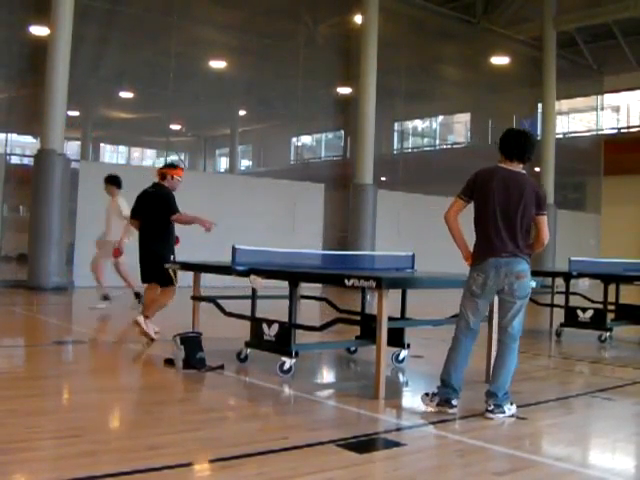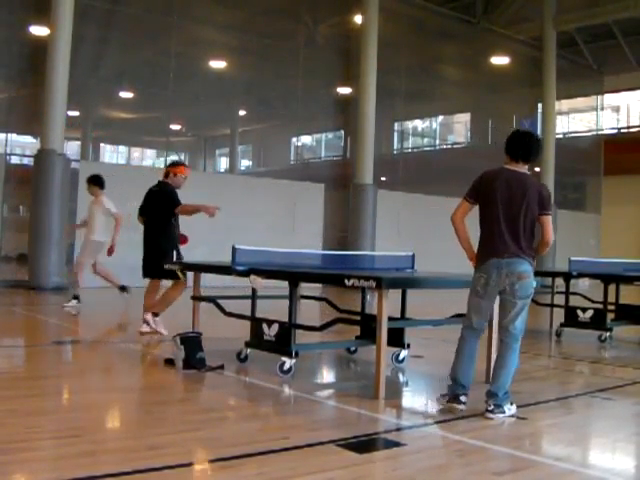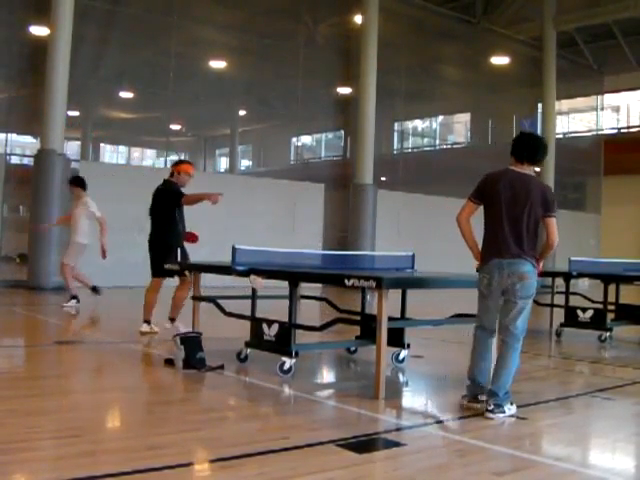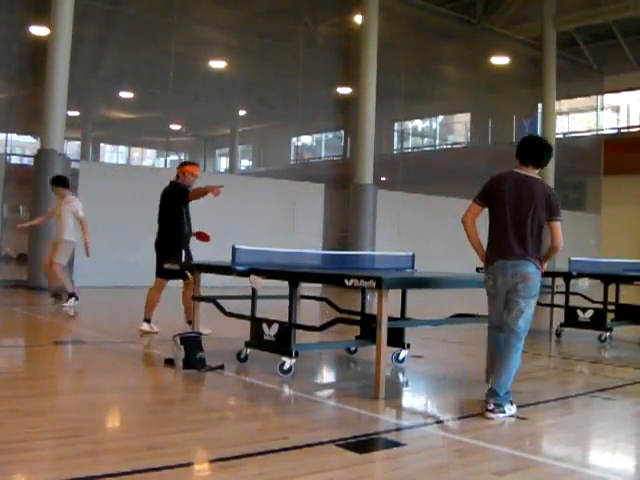
dt=0.1s
person 1, frame 1
left shoulder: (481, 178)
right shoulder: (534, 188)
left elbow: (450, 215)
right elbow: (542, 238)
left wrist: (466, 251)
left hip: (484, 265)
right hip: (517, 268)
left knee: (466, 331)
right knee: (509, 337)
left ankle: (447, 395)
right ankle: (497, 402)
person 1, frame 2
left shoulder: (487, 179)
right shoulder: (538, 189)
left elbow: (457, 217)
right elbow: (548, 238)
left wrist: (471, 252)
left hip: (488, 265)
right hip: (520, 268)
left knee: (471, 330)
right knee: (510, 337)
left ankle: (458, 392)
right ankle: (497, 401)
person 1, frame 3
left shoulder: (491, 180)
right shoulder: (543, 191)
left elbow: (462, 217)
right elbow: (552, 240)
left wrist: (477, 253)
right wrist: (538, 259)
left hip: (491, 266)
right hip: (522, 269)
left knee: (483, 330)
right knee: (511, 337)
left ankle: (476, 391)
right ankle: (497, 401)
person 1, frame 4
left shoulder: (497, 183)
right shoulder: (547, 194)
left elbow: (468, 219)
right elbow: (557, 243)
left wrist: (482, 254)
right wrist: (542, 261)
left hip: (496, 267)
right hip: (527, 269)
left knee: (496, 331)
right knee: (514, 337)
left ankle: (495, 390)
right ankle: (498, 400)
person 2, frame 1
left shoulder: (144, 194)
right shoulder: (164, 195)
left elbow: (133, 221)
right elbow: (176, 217)
right wrist: (200, 221)
left hip: (146, 249)
right hip: (161, 250)
left knee: (152, 286)
right knee: (168, 289)
left ankle: (146, 323)
right ankle: (144, 317)
person 2, frame 2
left shoulder: (152, 191)
right shoulder: (167, 191)
left elbow: (142, 217)
right elbow: (180, 209)
right wrist: (203, 207)
left hip: (151, 245)
right hip: (165, 245)
left knee: (154, 283)
right knee: (180, 282)
left ankle: (147, 322)
right ankle: (154, 314)
person 2, frame 3
left shoulder: (161, 189)
right shoulder: (170, 189)
right elbow: (186, 199)
right wrist: (206, 195)
left hip: (158, 242)
right hip: (170, 244)
left knee: (156, 283)
right knee: (186, 280)
left ankle: (147, 323)
right ankle: (172, 321)
person 2, frame 4
left shoulder: (171, 190)
right shoulder: (176, 190)
right elbow: (192, 195)
left wrist: (188, 231)
right wrist: (208, 189)
left hip: (164, 243)
right hip: (176, 245)
left knee: (160, 283)
right knee: (190, 282)
left ankle: (147, 322)
right ankle: (192, 324)
person 3, frame 1
left shoulder: (118, 202)
right shoulder: (114, 201)
right wrist: (102, 237)
left hip: (113, 240)
right hip: (111, 239)
left knee: (95, 265)
right knee: (120, 269)
left ankle: (105, 296)
right ankle: (137, 295)
person 3, frame 2
left shoulder: (104, 201)
right shoulder: (95, 201)
left elbow: (118, 219)
left wrist: (114, 239)
right wrist: (77, 226)
left hip: (96, 240)
right hip: (92, 239)
left knee: (78, 266)
right knee: (97, 268)
left ankle: (76, 298)
right ankle: (121, 287)
person 3, frame 3
left shoulder: (88, 204)
right shoulder: (76, 203)
left elbow: (102, 222)
right elbow: (67, 219)
left wrist: (102, 243)
right wrist: (49, 224)
left hip: (80, 242)
right hip: (75, 241)
left knee: (65, 268)
right knee: (70, 270)
left ankle: (74, 298)
right ankle: (93, 287)
person 3, frame 4
left shoulder: (74, 202)
right shoulder: (60, 202)
left elbow: (83, 222)
right elbow: (46, 217)
left wrist: (87, 242)
right wrist: (27, 224)
left hip: (68, 240)
right hip: (58, 239)
left knee: (56, 267)
right knee: (46, 266)
left ankle: (73, 296)
right ankle: (54, 294)
